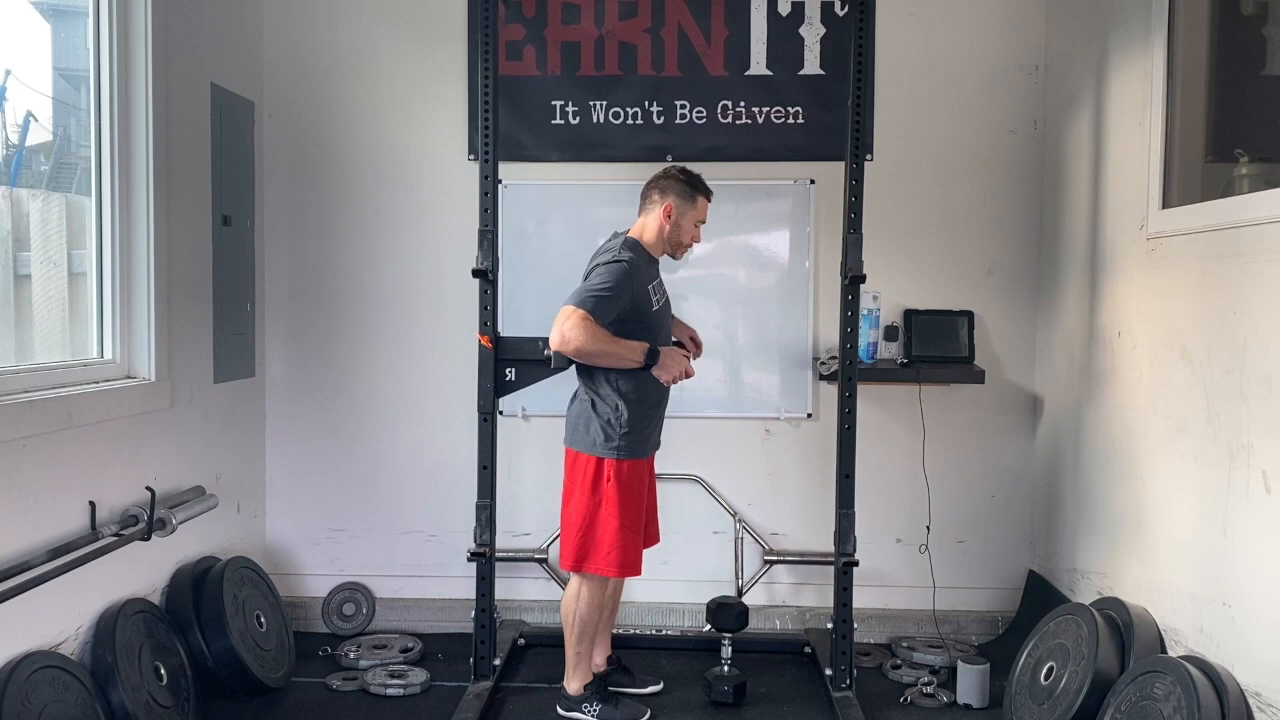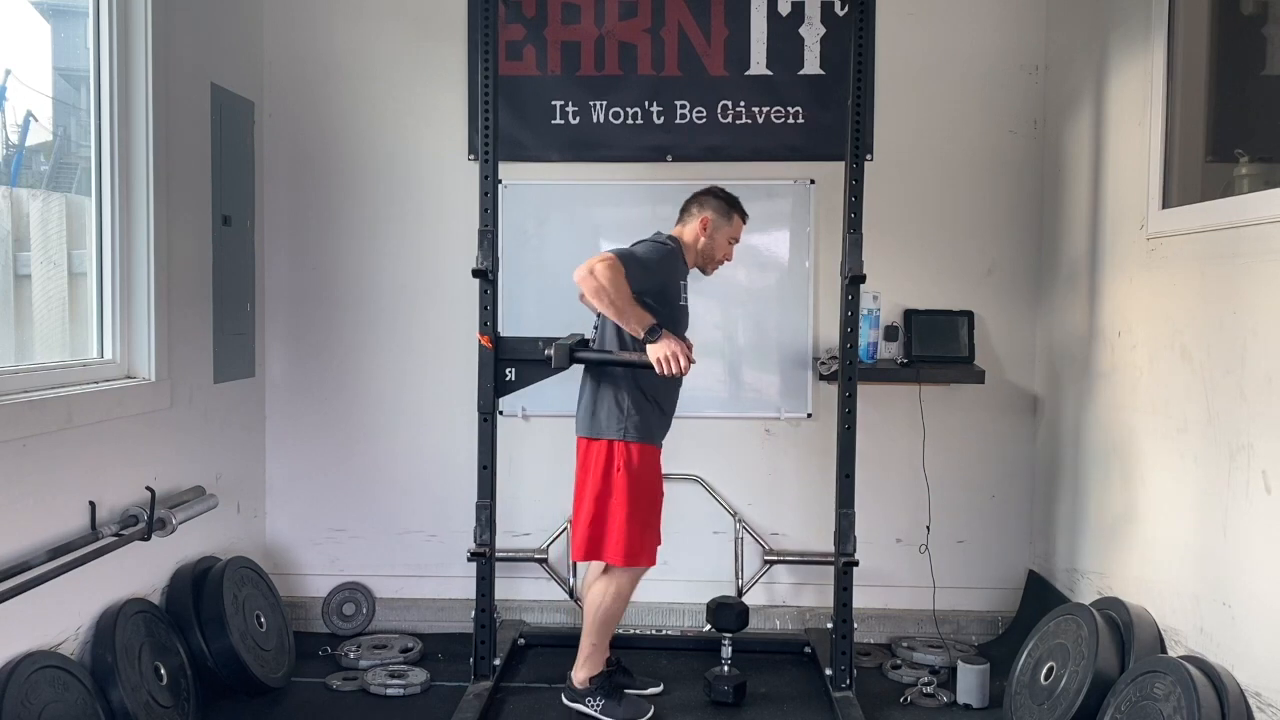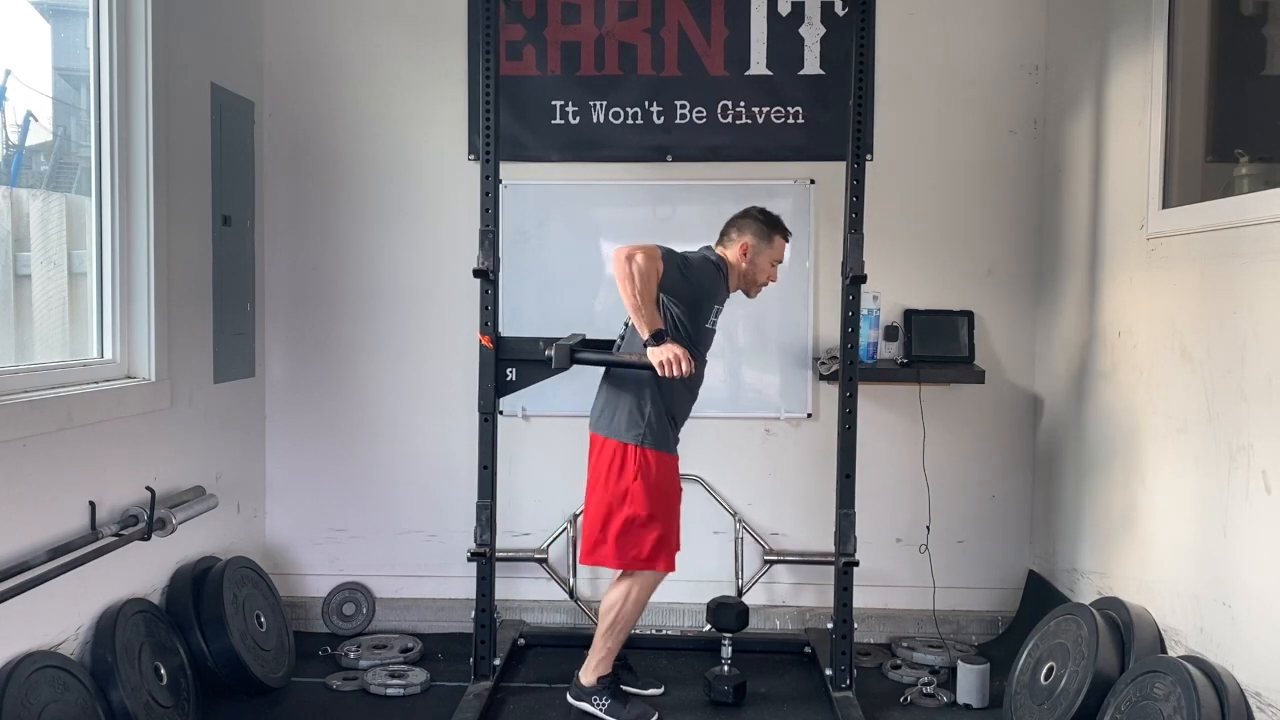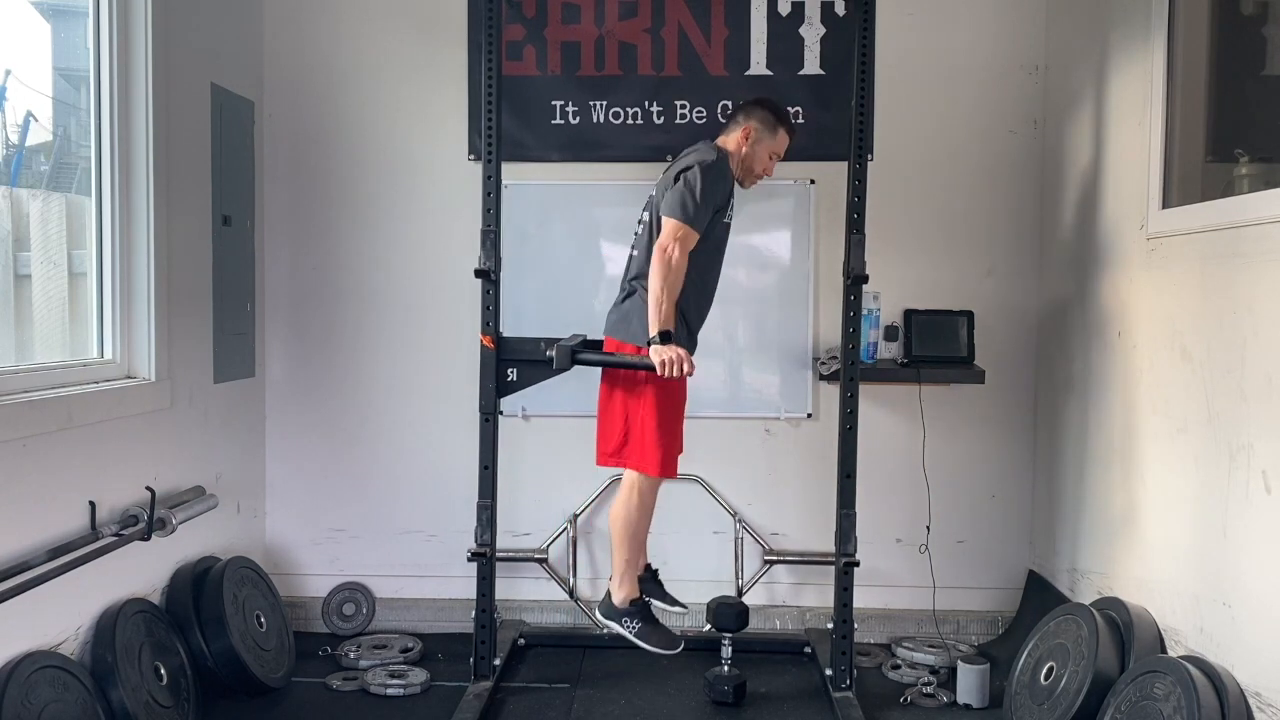
dt=0.5s
person 1, frame 1
left shoulder: (640, 259)
right shoulder: (621, 265)
right elbow: (567, 336)
left wrist: (669, 327)
right wrist: (654, 356)
left hip: (629, 438)
right hip: (607, 441)
left knee: (615, 560)
right knee: (594, 567)
left ankle: (601, 663)
person 1, frame 2
left shoulder: (665, 264)
right shoulder: (662, 254)
left elbow: (601, 295)
right elbow: (590, 275)
right wrist: (654, 334)
left hip: (628, 429)
right hip: (620, 430)
left knee: (614, 558)
right knee: (621, 561)
left ankle: (600, 663)
person 1, frame 3
left shoulder: (707, 281)
right shoulder: (704, 270)
right elbow: (631, 259)
right wrist: (655, 339)
left hip: (645, 431)
right hip: (635, 433)
left knee: (642, 561)
right knee: (646, 564)
left ankle: (608, 660)
person 1, frame 4
left shoulder: (706, 171)
right shoulder: (708, 169)
right elbow: (669, 249)
right wrist: (662, 337)
left hip: (653, 339)
right hip: (648, 343)
left knee: (648, 468)
right knee: (644, 470)
left ankle: (636, 572)
right ankle: (621, 599)
